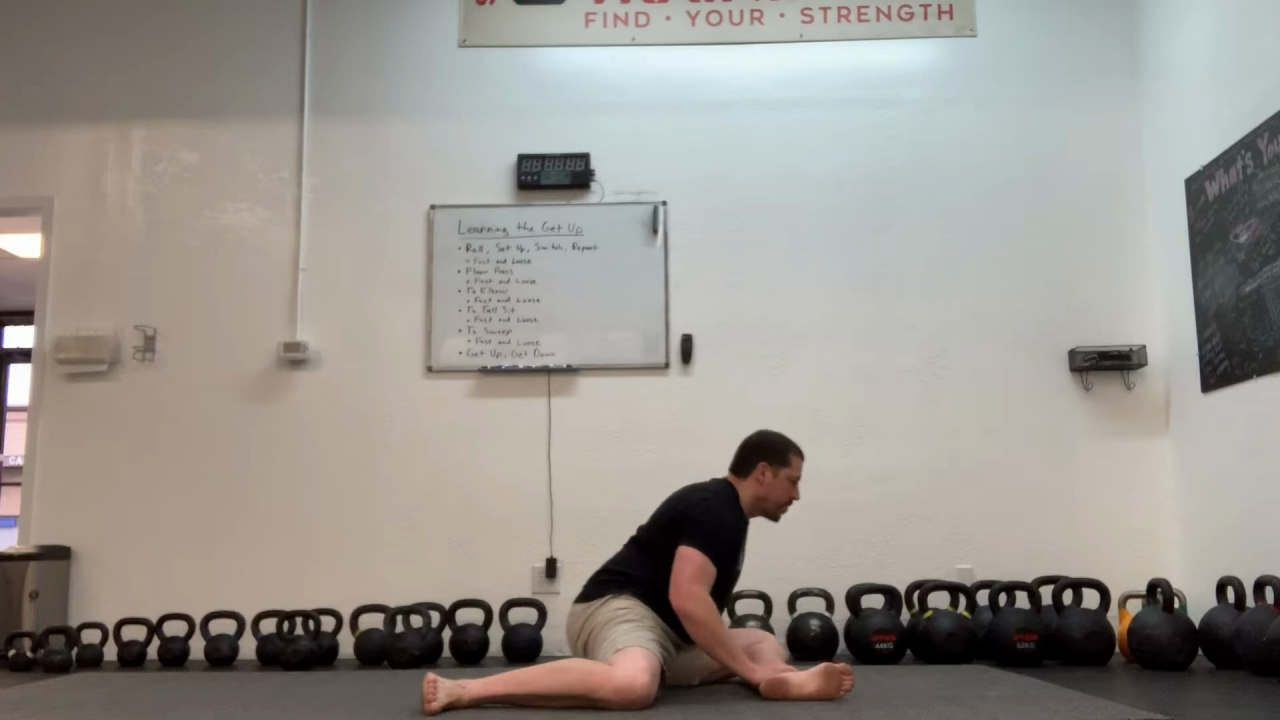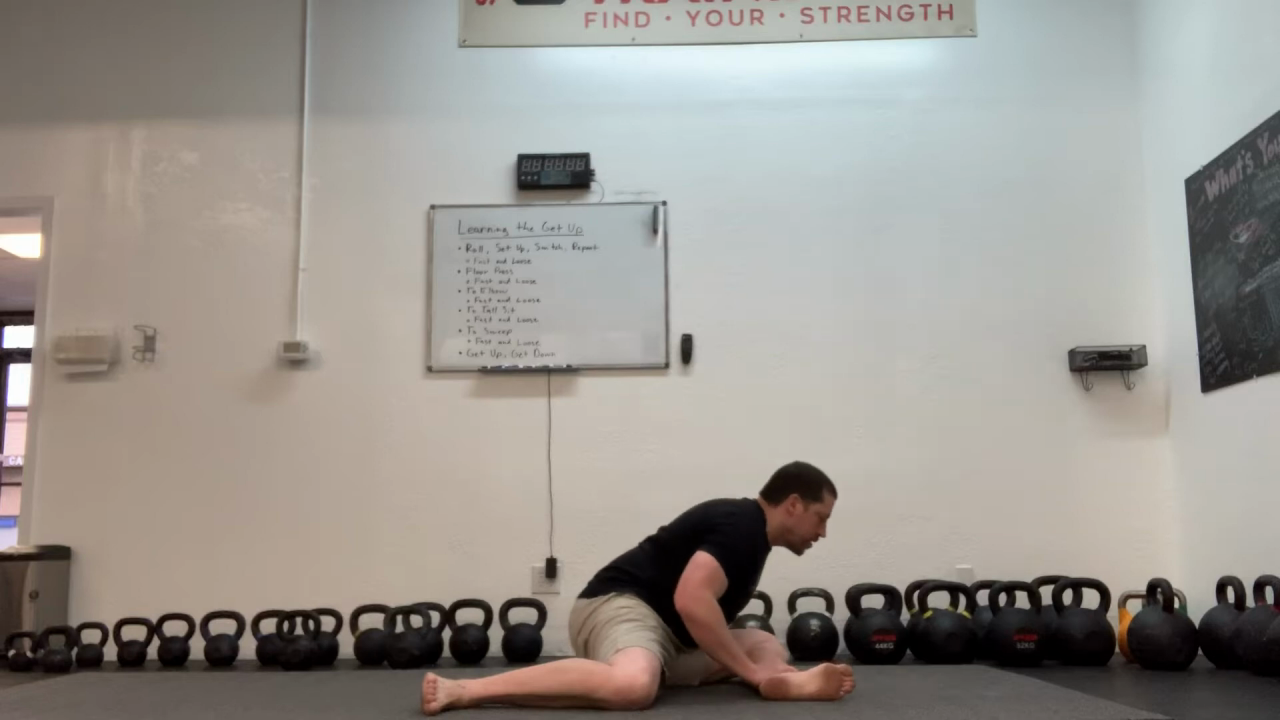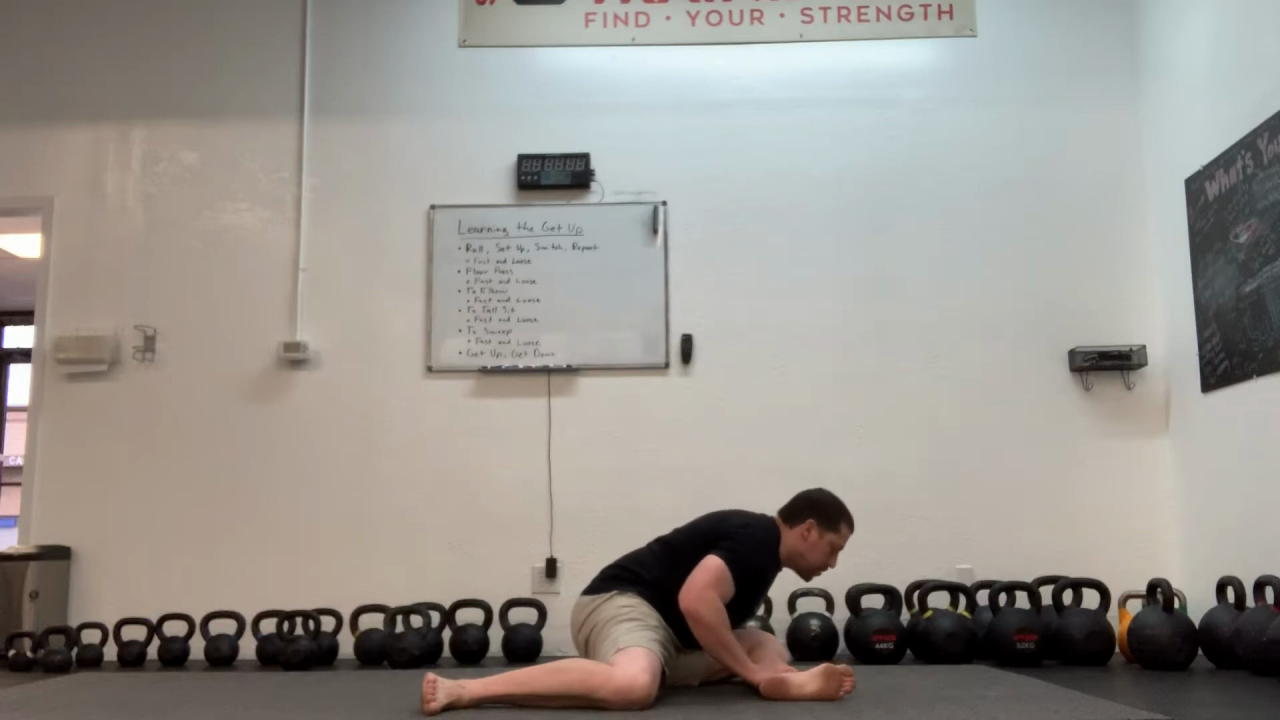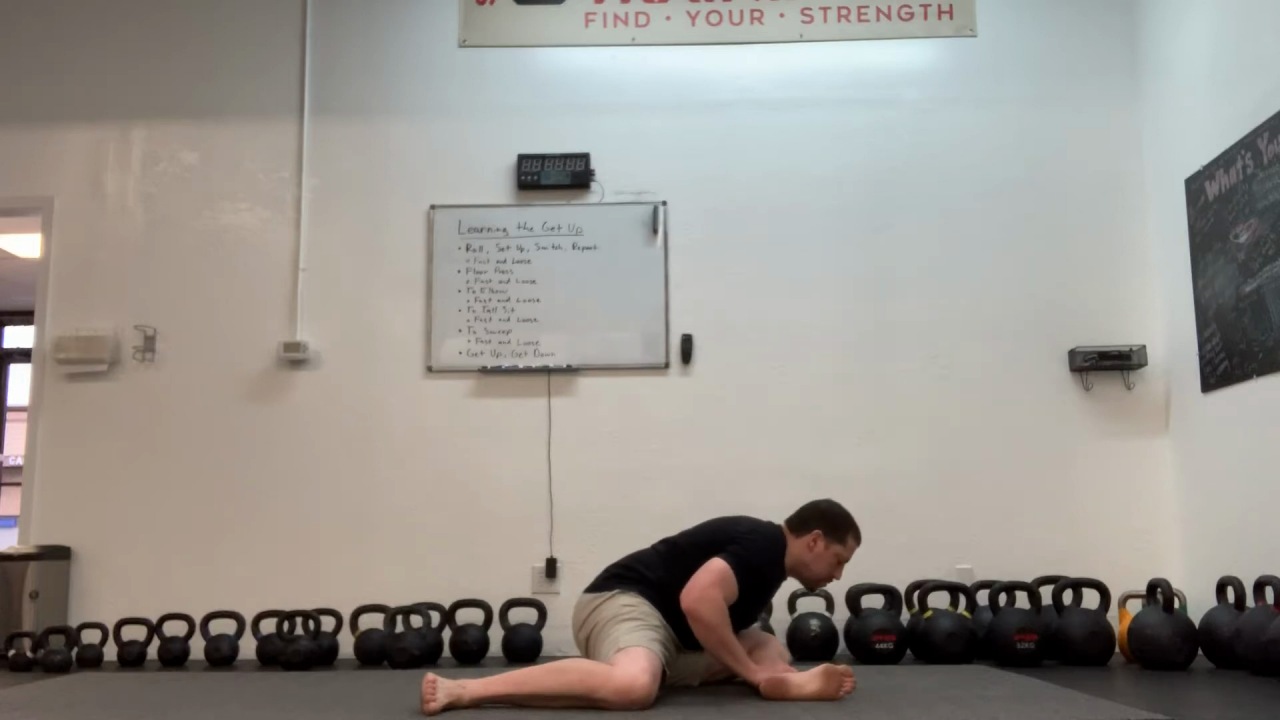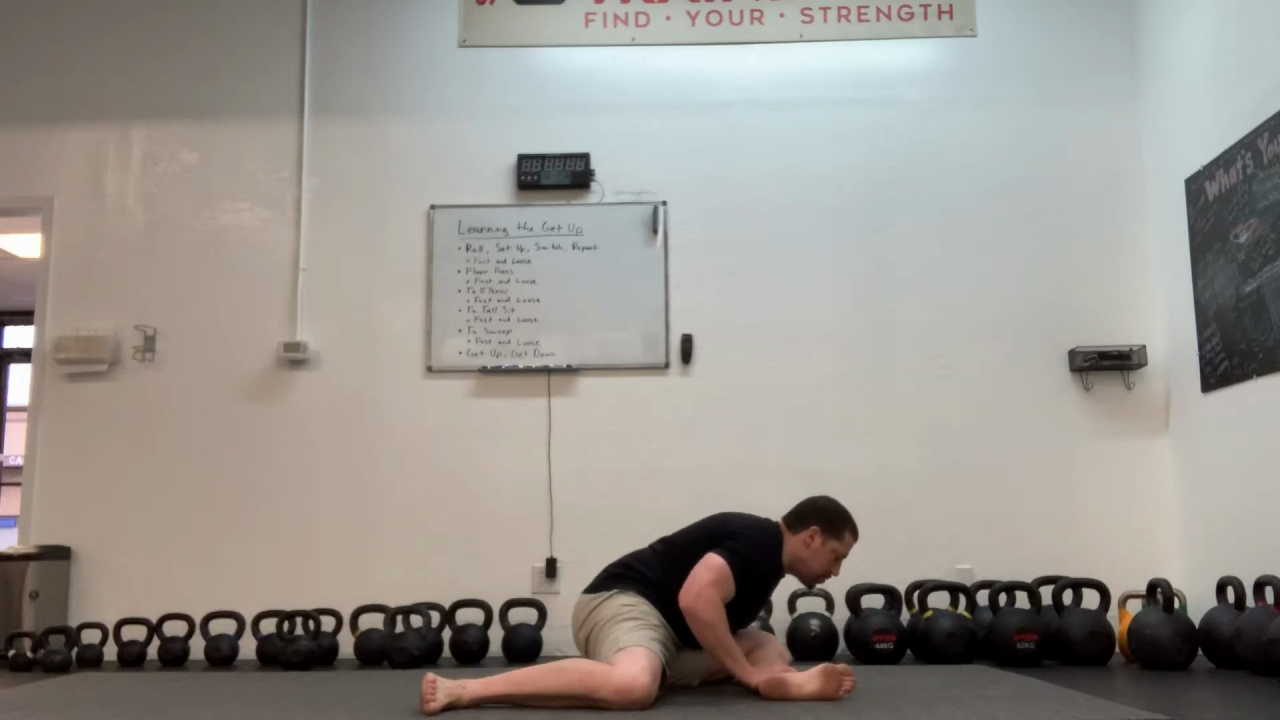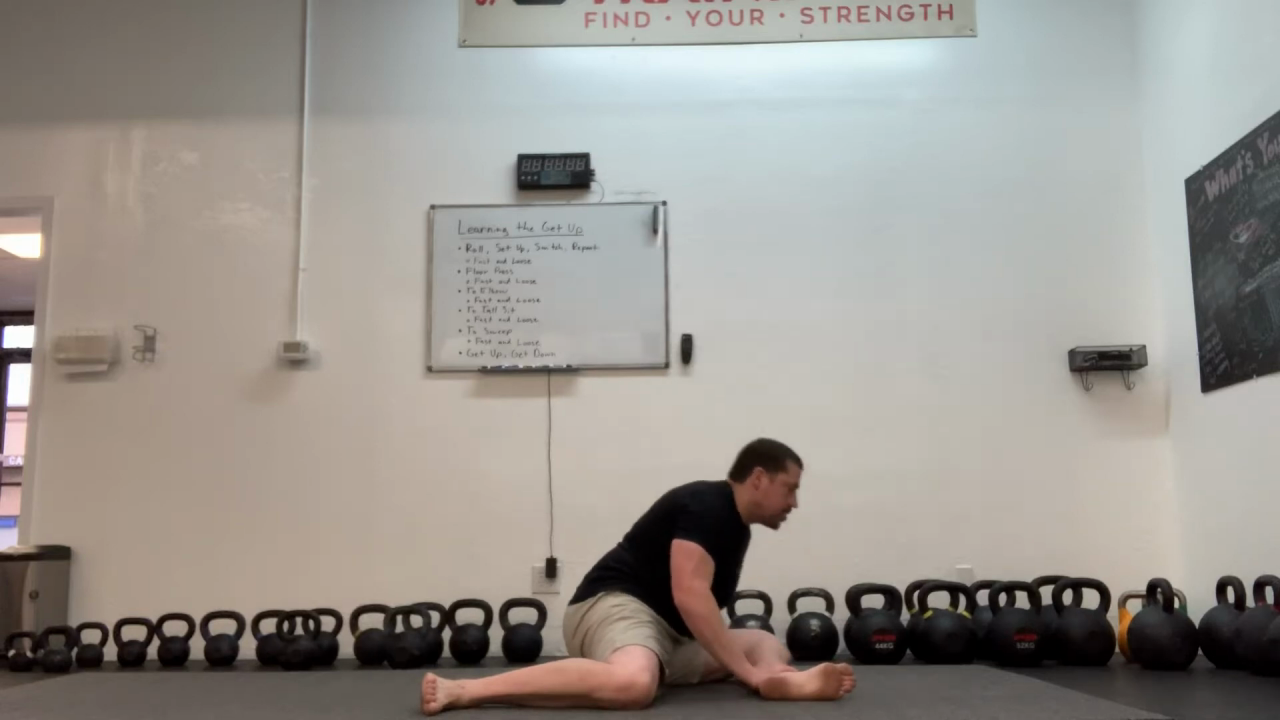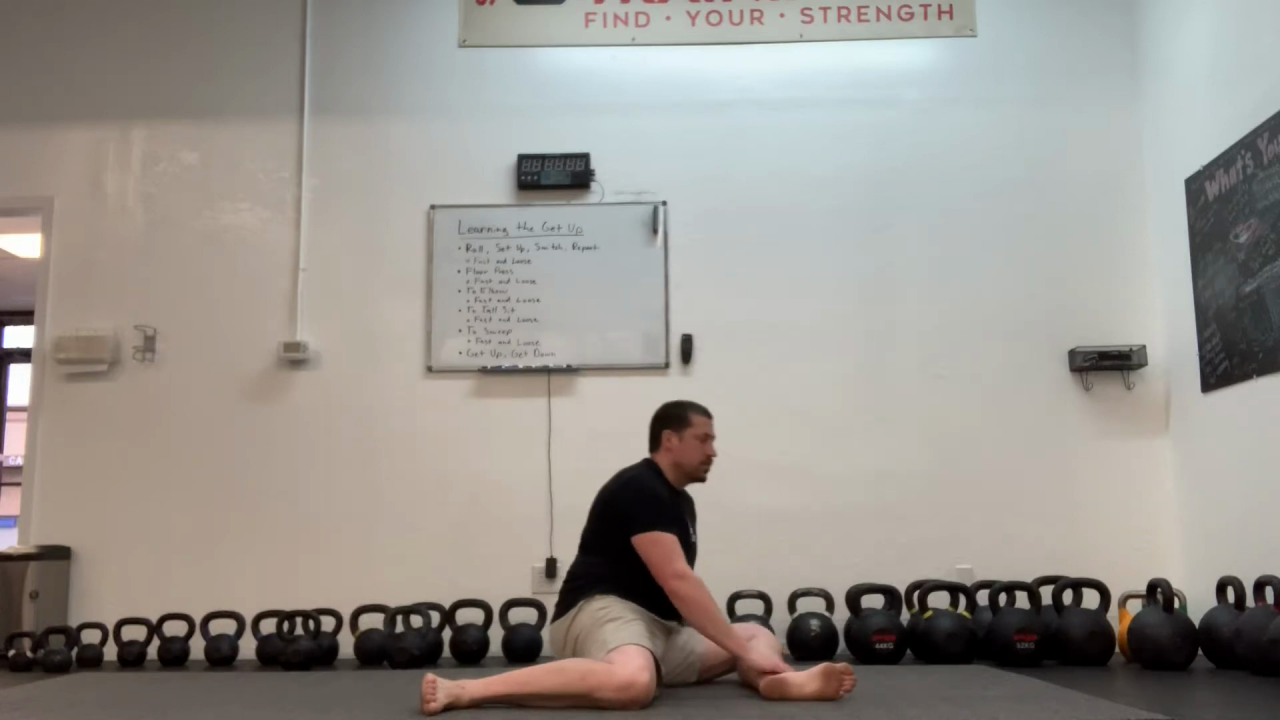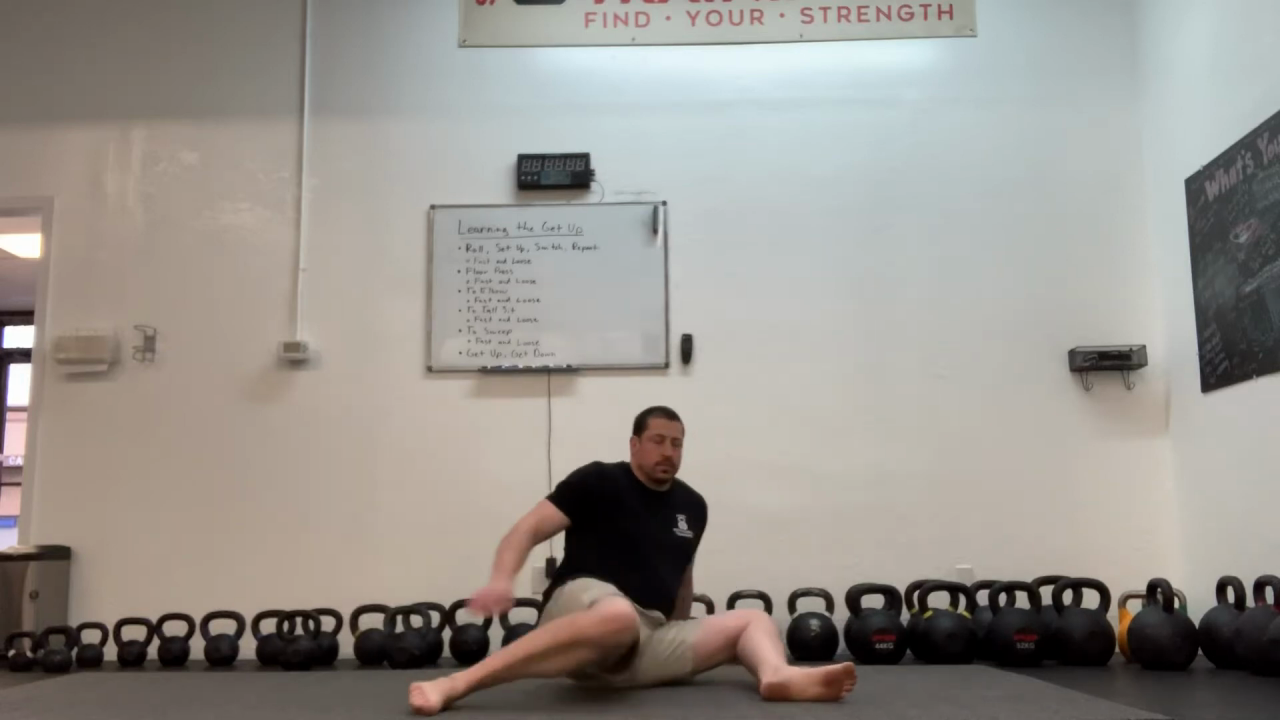
dt=0.5s
person 1, frame 1
left shoulder: (725, 510)
right shoulder: (714, 509)
left elbow: (695, 605)
right elbow: (687, 599)
left wrist: (762, 666)
right wrist: (752, 672)
right hip: (616, 609)
left knee: (766, 643)
right knee: (632, 685)
right ankle: (462, 690)
person 1, frame 2
left shoulder: (749, 531)
right shoulder: (741, 527)
left elbow: (705, 611)
right elbow: (692, 601)
left wrist: (763, 667)
right wrist: (753, 673)
right hip: (618, 606)
left knee: (768, 646)
right knee: (632, 685)
right ankle: (462, 689)
person 1, frame 3
left shoulder: (759, 544)
right shoulder: (756, 538)
right elbow: (696, 601)
right wrist: (753, 672)
right hip: (621, 603)
left knee: (770, 648)
right knee: (632, 685)
right ankle: (463, 689)
person 1, frame 4
left shoulder: (767, 556)
right shoulder: (763, 545)
right elbow: (698, 600)
left wrist: (770, 672)
right wrist: (752, 672)
right hip: (623, 602)
left knee: (772, 649)
right knee: (632, 686)
right ankle: (463, 690)
person 1, frame 5
left shoulder: (767, 556)
right shoulder: (758, 541)
right elbow: (696, 598)
left wrist: (770, 672)
right wrist: (749, 673)
right hip: (624, 602)
left knee: (772, 649)
right knee: (633, 685)
right ankle: (462, 690)
person 1, frame 6
left shoulder: (736, 522)
right shoulder: (708, 506)
left elbow: (701, 603)
right elbow: (690, 595)
right wrist: (747, 671)
right hip: (615, 606)
left knee: (768, 644)
right knee: (632, 683)
right ankle: (462, 690)
person 1, frame 7
left shoulder: (679, 498)
right shoulder: (639, 488)
right elbow: (677, 580)
right wrist: (745, 655)
right hip: (602, 611)
left knee: (759, 635)
right knee: (632, 683)
left ankle: (783, 682)
right ankle: (463, 690)
person 1, frame 8
left shoulder: (691, 506)
right shoulder: (599, 482)
right elbow: (527, 532)
left wrist: (686, 647)
right wrist: (503, 578)
left hip: (650, 637)
right hip: (586, 613)
left knee: (754, 618)
right knee: (618, 616)
left ankle: (779, 676)
